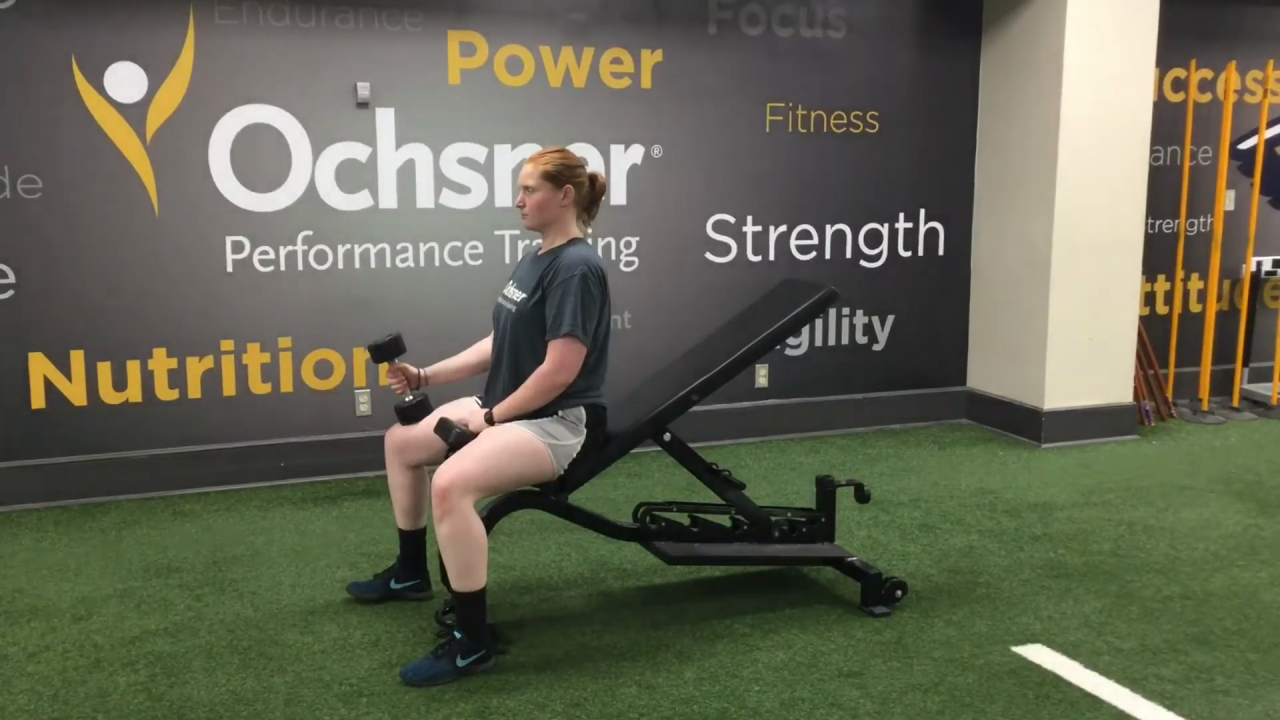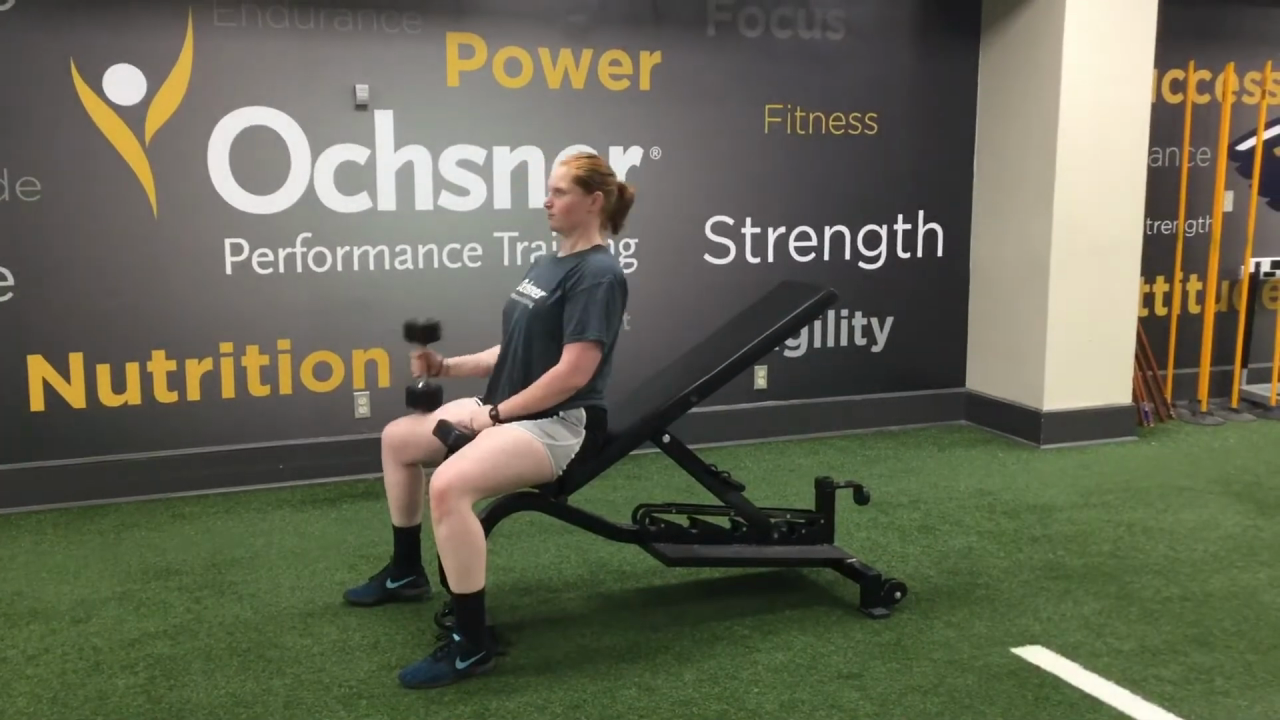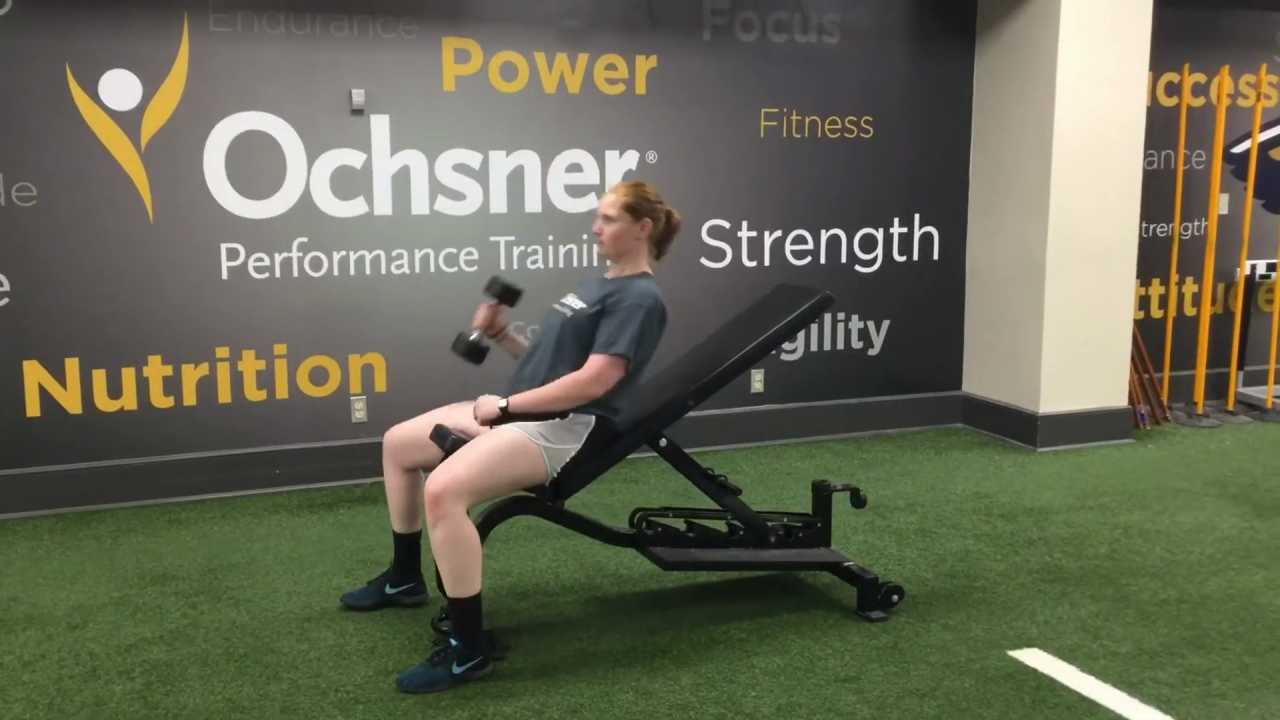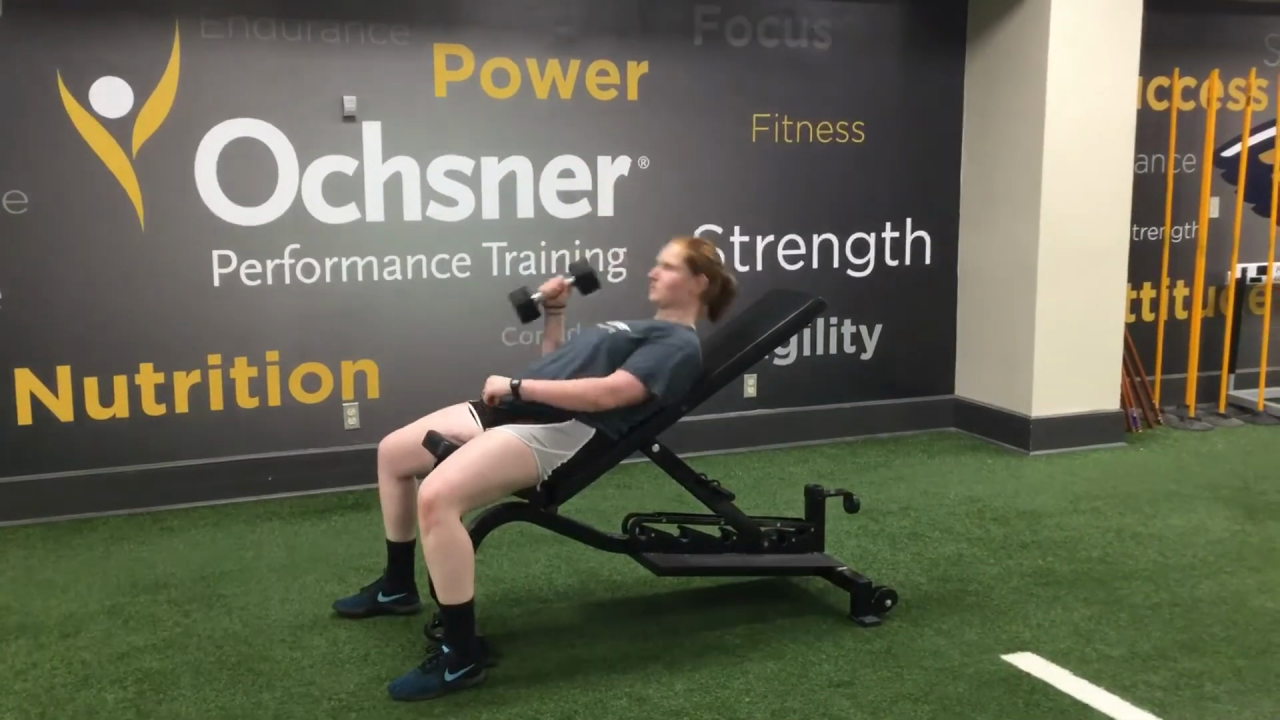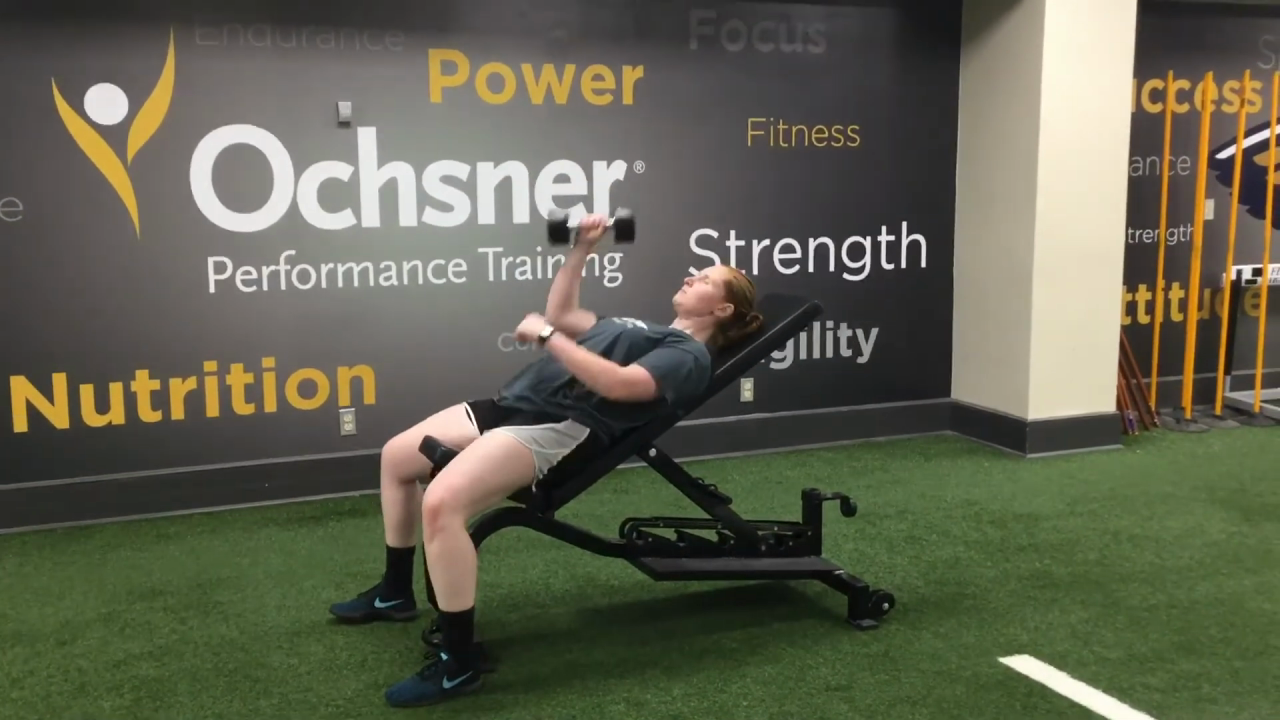
dt=0.3s
person 1, frame 1
left shoulder: (577, 268)
right shoulder: (534, 260)
left elbow: (560, 370)
right elbow: (498, 345)
left wrist: (493, 418)
right wrist: (425, 376)
left hip: (558, 420)
right hip: (508, 406)
left knee: (451, 485)
right knee: (400, 442)
left ankle: (472, 642)
right ankle: (411, 571)
person 1, frame 2
left shoulder: (599, 274)
right shoulder: (548, 264)
left elbow: (573, 372)
left wrist: (494, 415)
right wrist: (449, 366)
left hip: (560, 422)
right hip: (509, 407)
left knee: (449, 486)
right knee: (396, 440)
left ankle: (471, 645)
right ankle: (406, 571)
person 1, frame 3
left shoulder: (640, 299)
right shoulder: (600, 285)
left elbow: (592, 381)
left wrist: (504, 408)
right wrist: (501, 334)
left hip: (566, 427)
right hip: (520, 409)
left knee: (444, 491)
right knee: (398, 444)
left ankle: (469, 649)
right ankle: (405, 577)
person 1, frame 4
left shoulder: (679, 347)
right shoulder: (639, 327)
left elbow: (604, 393)
left wrist: (516, 386)
right wrist: (552, 315)
left hip: (558, 430)
right hip: (514, 411)
left knee: (436, 497)
right knee: (393, 453)
left ankle: (461, 656)
right ankle: (397, 587)
person 1, frame 5
left shoulder: (689, 357)
right shoulder: (650, 333)
left elbow: (617, 383)
right elbow: (559, 314)
left wrist: (545, 337)
right wrist: (579, 251)
left hip: (556, 427)
right hip: (513, 405)
left knee: (440, 504)
right knee: (395, 458)
left ankle: (458, 663)
right ankle: (395, 591)
